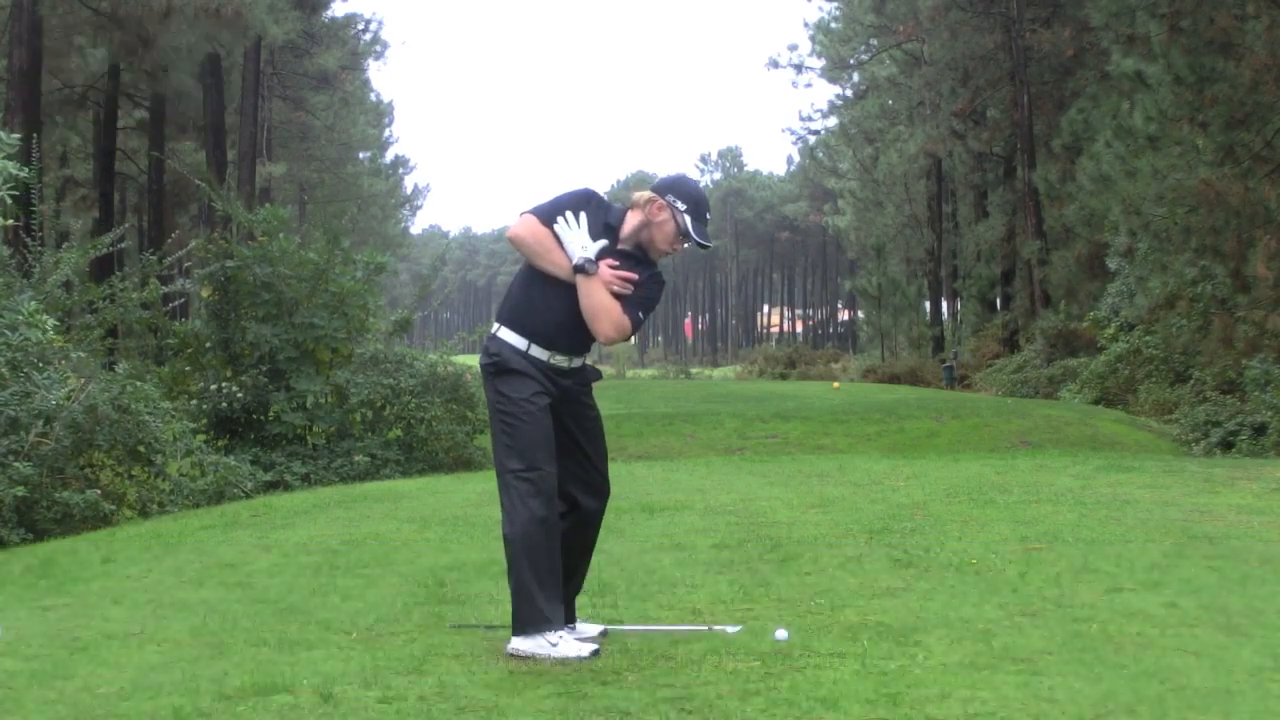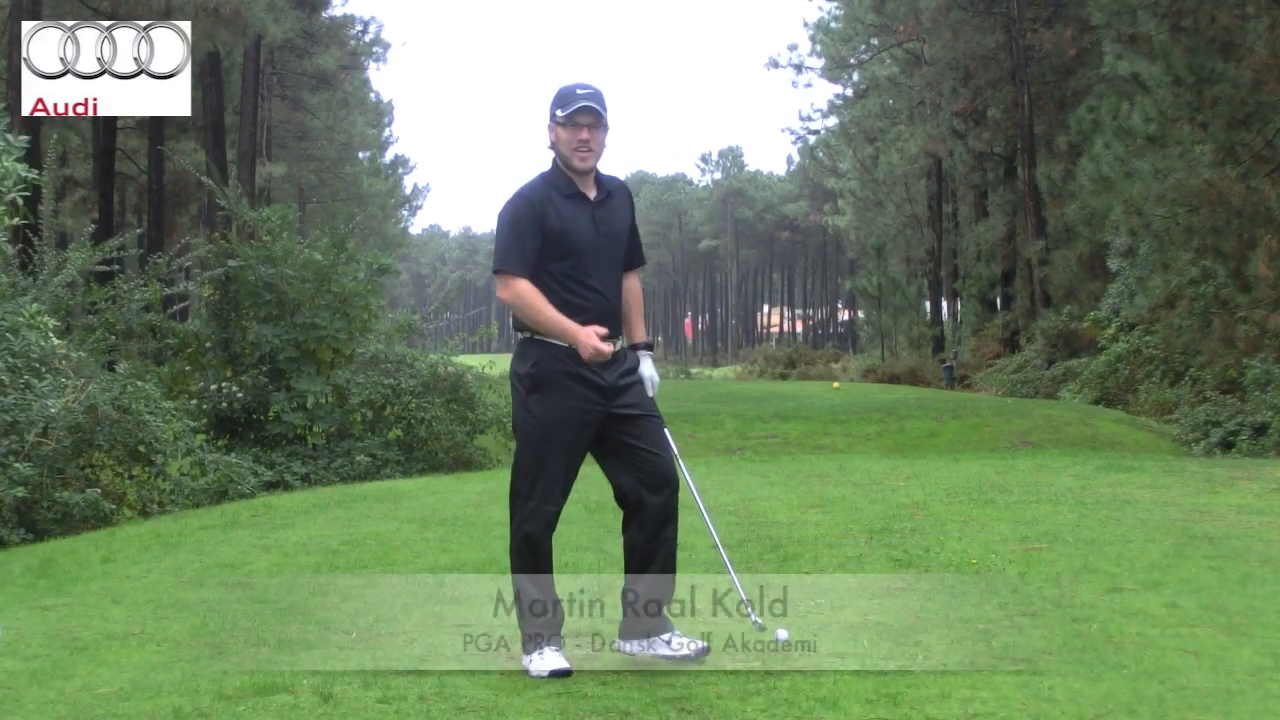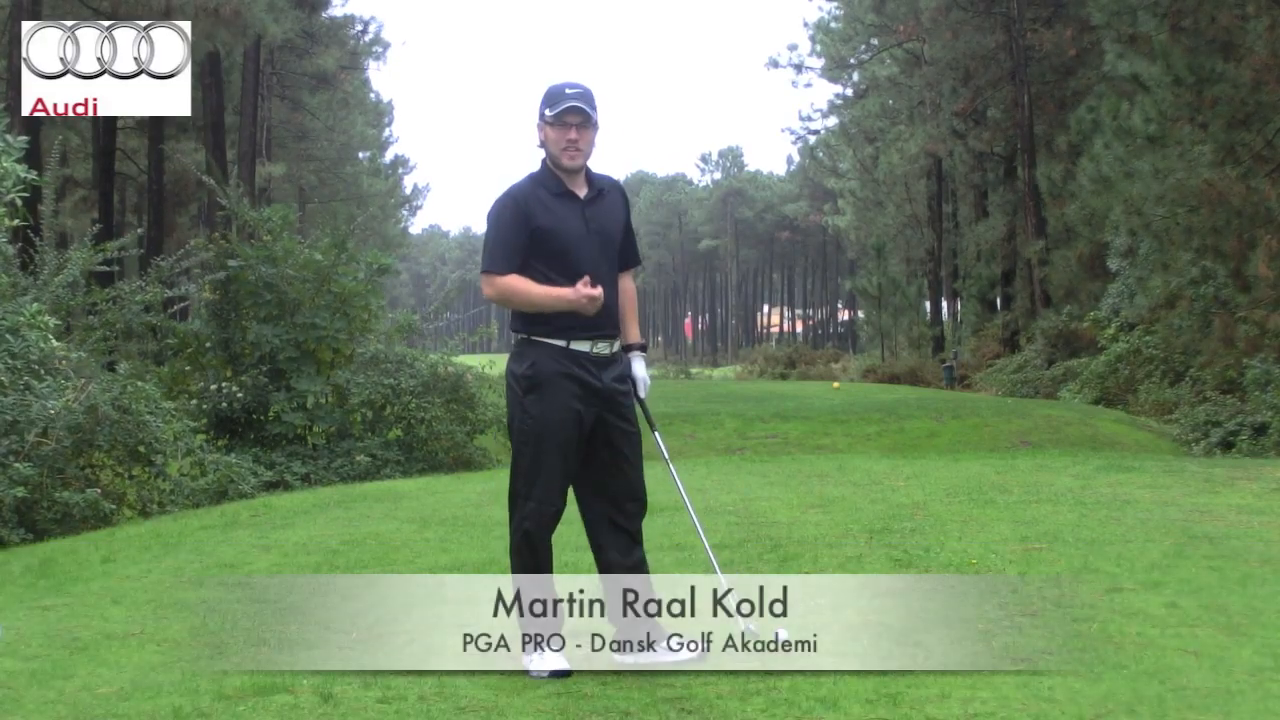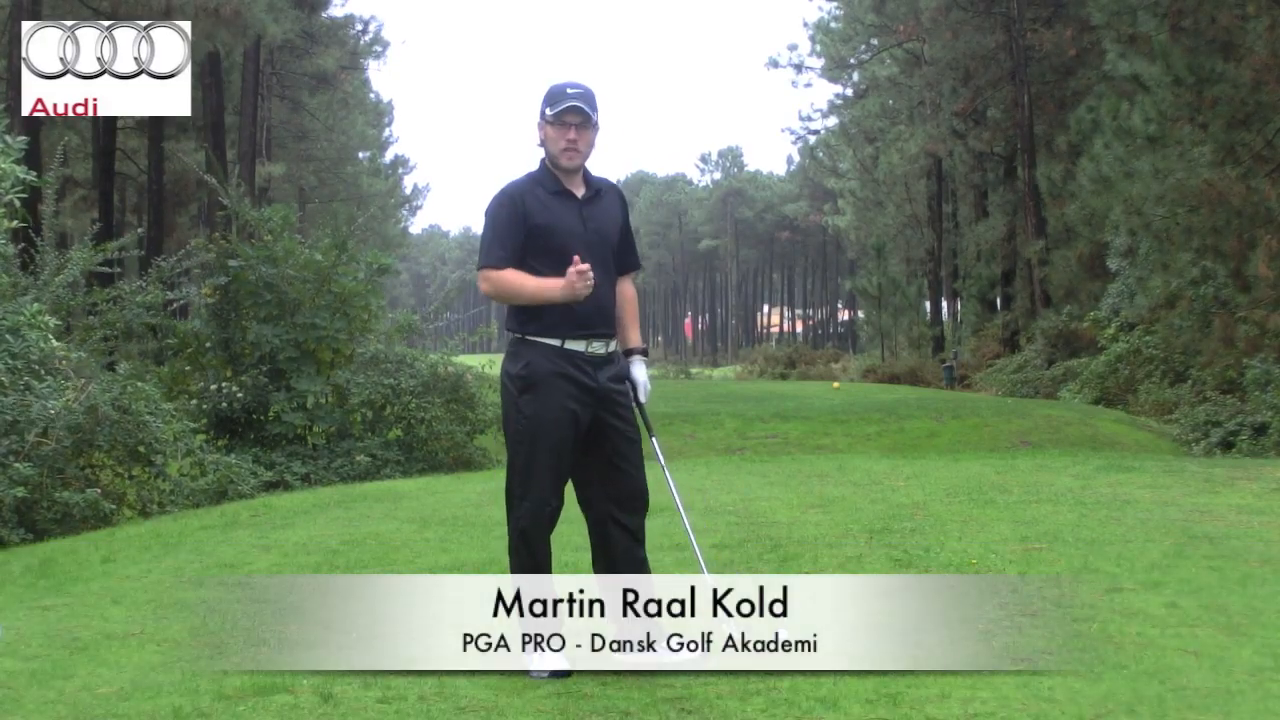
dt=0.2s
person 1, frame 1
left shoulder: (646, 277)
right shoulder: (584, 209)
left elbow: (609, 330)
right elbow: (519, 231)
left wrist: (585, 262)
right wrist: (584, 272)
left hip: (570, 375)
right hip: (517, 364)
left knee: (588, 493)
right knee: (533, 490)
left ankle: (557, 615)
right ankle: (534, 627)
person 1, frame 2
left shoulder: (619, 196)
right shoulder: (530, 202)
right elbow: (510, 286)
left wrist: (642, 348)
right wrist: (576, 334)
left hip: (615, 367)
right hip: (552, 368)
left knee: (656, 485)
right knee: (538, 507)
left ankle: (644, 625)
right ankle: (540, 638)
person 1, frame 3
left shoulder: (614, 196)
right shoulder: (519, 202)
right elbow: (494, 284)
left wrist: (634, 349)
right wrist: (569, 298)
left hip: (609, 369)
right hip: (547, 370)
left knee: (622, 506)
right knee: (538, 509)
left ankle: (635, 632)
right ankle: (538, 638)
person 1, frame 4
left shoulder: (613, 199)
right shoulder: (516, 200)
right elbow: (491, 279)
left wrist: (635, 354)
right wrist: (561, 289)
left hip: (607, 368)
right hip: (541, 368)
left knee: (623, 502)
right knee: (536, 508)
